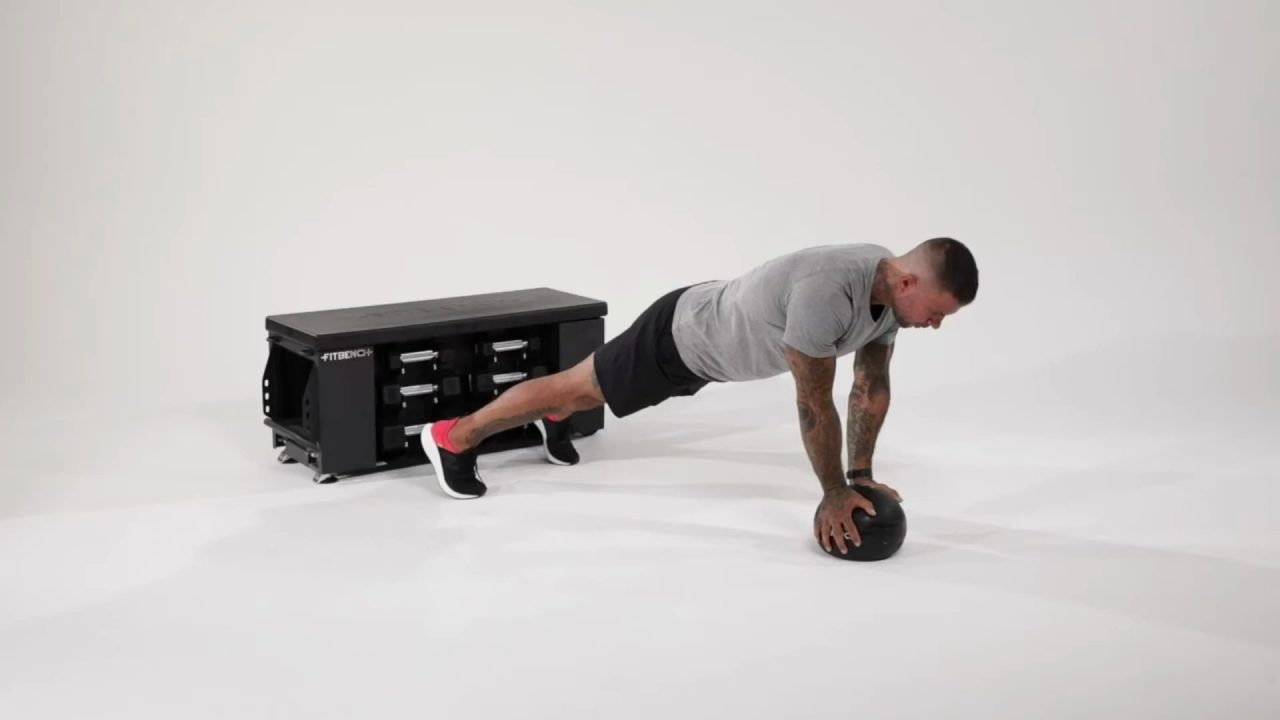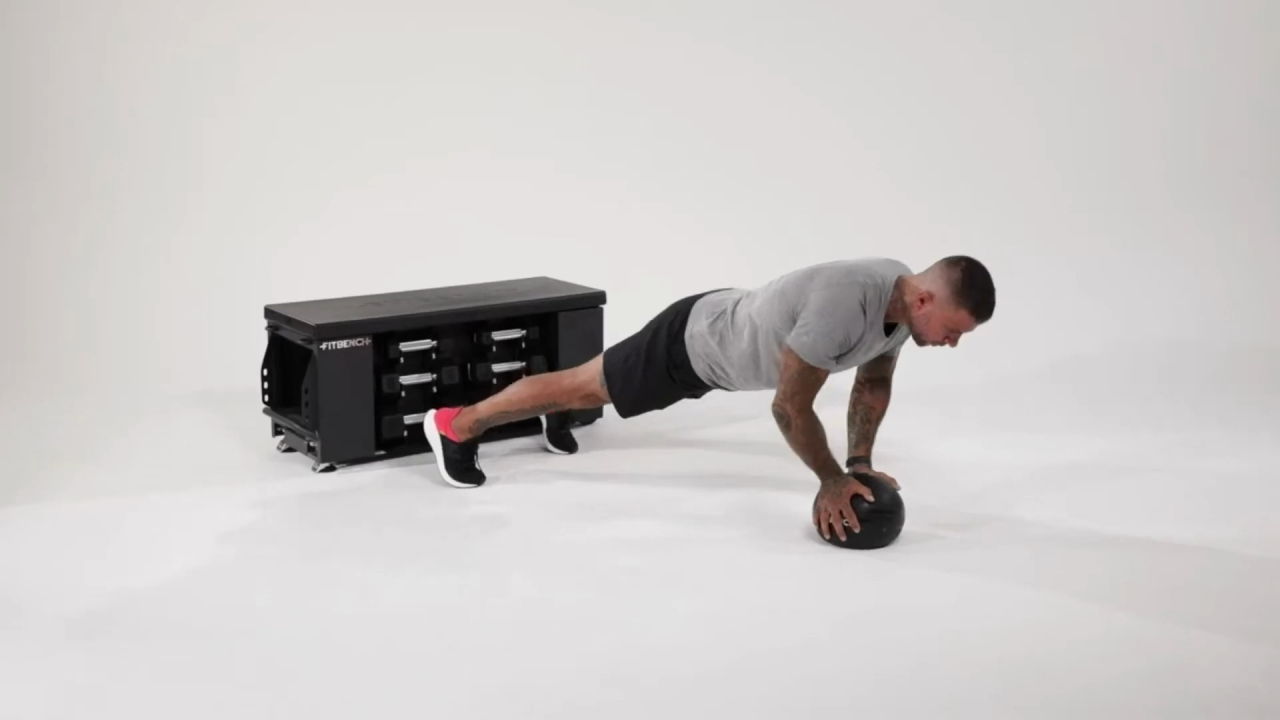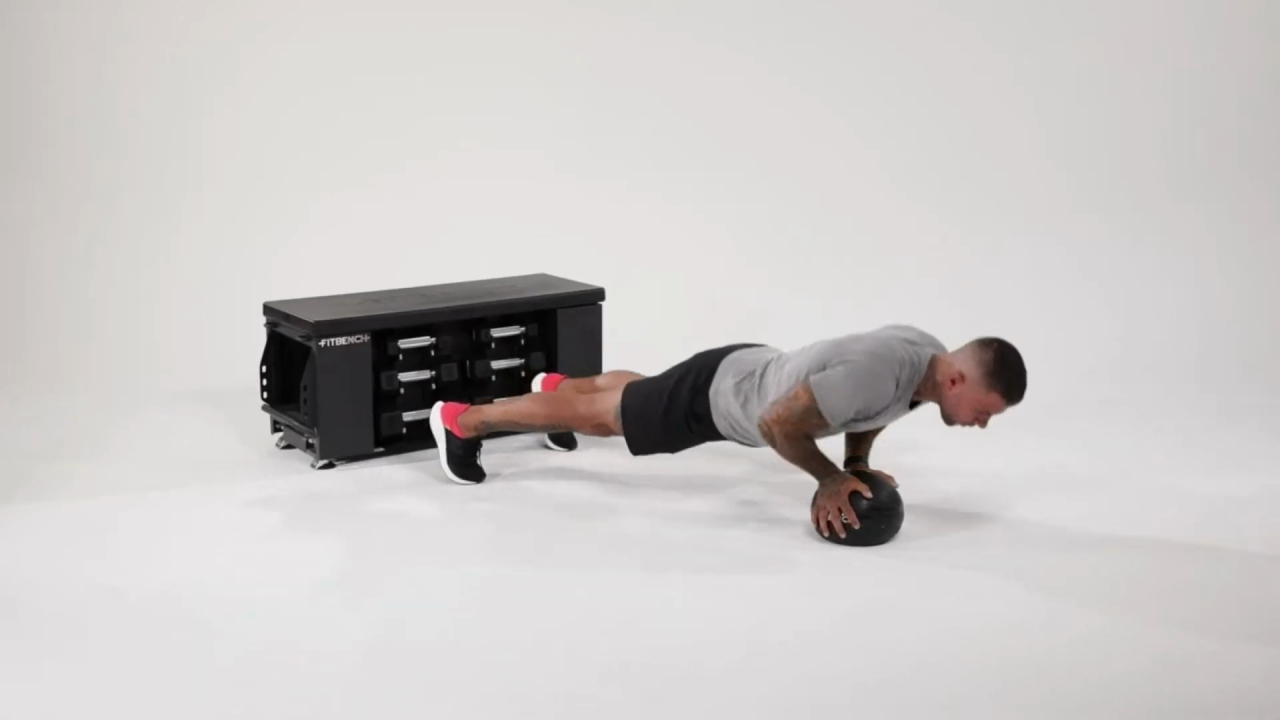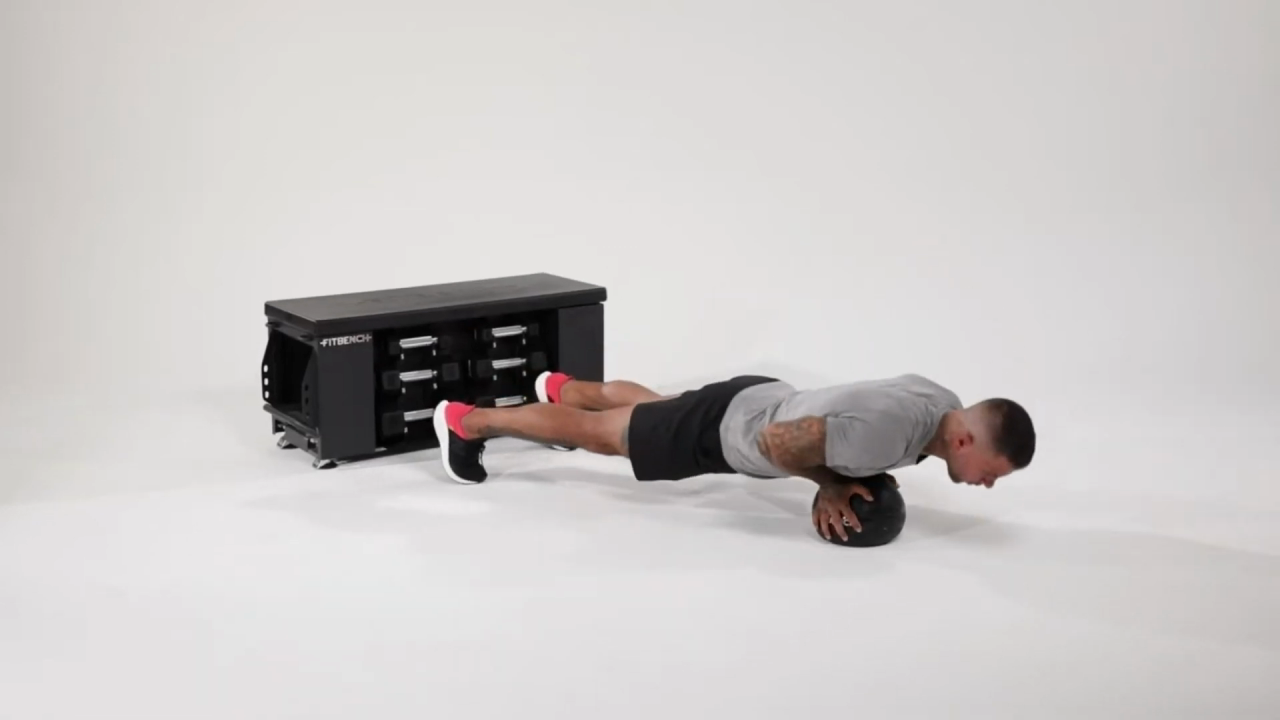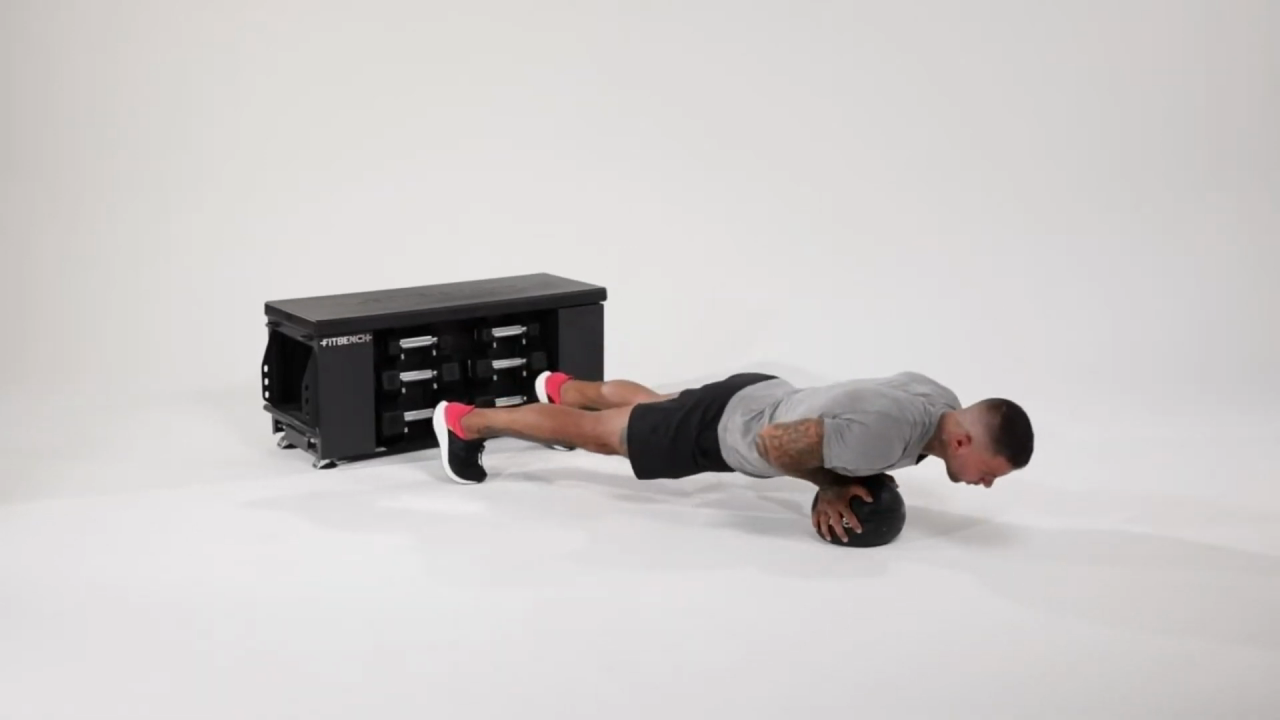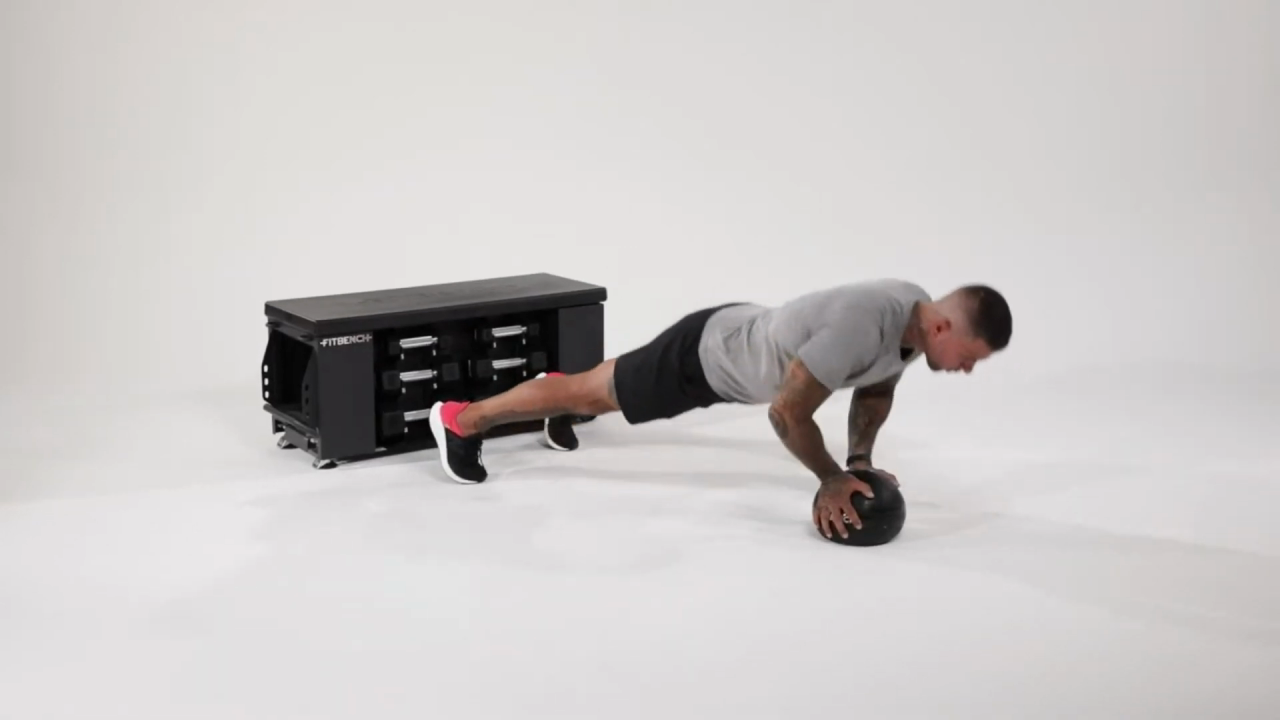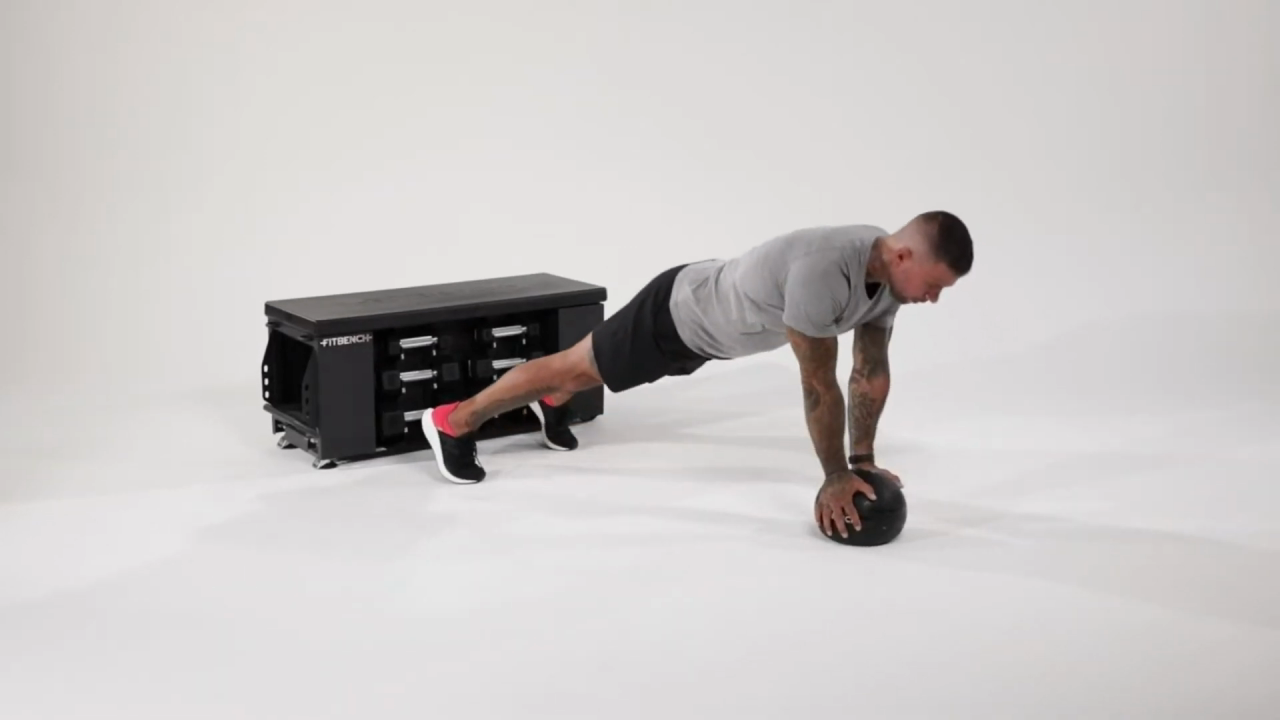
dt=0.4s
person 1, frame 1
left shoulder: (888, 288)
right shoulder: (828, 293)
left elbow: (872, 385)
right elbow: (814, 406)
left wrist: (861, 475)
right wrist: (835, 496)
left hip: (711, 342)
right hip: (681, 335)
left knee: (597, 387)
right knee: (581, 386)
left ankle: (554, 419)
right ankle: (453, 438)
person 1, frame 2
left shoulder: (901, 298)
right shoulder: (843, 307)
left elbow: (873, 382)
right elbow: (789, 406)
left wrist: (860, 463)
right wrist: (832, 483)
left hip: (722, 339)
right hip: (694, 341)
left knee: (608, 380)
right knee: (587, 386)
left ankle: (552, 418)
right ankle: (454, 426)
person 1, frame 3
left shoulder: (926, 355)
right shoulder: (878, 378)
right elbow: (776, 423)
left wrist: (858, 465)
right wrist: (830, 479)
left hip: (750, 371)
right hip: (715, 397)
left knee: (635, 389)
right knee: (595, 416)
left ankle: (557, 386)
right ankle: (461, 419)
person 1, frame 4
left shoulder: (942, 404)
right shoulder: (886, 435)
right elbow: (776, 442)
left wrist: (857, 470)
right wrist: (832, 483)
left hip: (759, 399)
right hip: (722, 430)
left knee: (646, 405)
right knee: (599, 433)
left ankle: (560, 388)
right ankle: (464, 421)
person 1, frame 5
left shoulder: (941, 403)
right shoulder: (886, 435)
right elbow: (774, 444)
left wrist: (859, 473)
right wrist: (831, 486)
left hip: (759, 397)
right hip: (723, 429)
left knee: (644, 404)
right knee: (598, 434)
left ankle: (561, 387)
right ankle: (463, 421)
person 1, frame 6
left shoulder: (915, 319)
right shoulder: (860, 330)
left elbow: (873, 392)
right elbow: (785, 412)
left wrist: (861, 462)
right wrist: (832, 481)
left hip: (736, 350)
right hip: (706, 353)
left knee: (619, 382)
right knee: (595, 392)
left ankle: (555, 379)
right ankle: (460, 421)
person 1, frame 7
left shoulder: (887, 269)
right shoulder: (823, 271)
left elbow: (871, 370)
right elbow: (820, 386)
left wrist: (864, 458)
right wrist: (836, 479)
left hip: (710, 325)
right hip: (678, 312)
left knee: (594, 370)
right knee: (578, 366)
left ankle: (552, 403)
right ankle: (453, 422)
